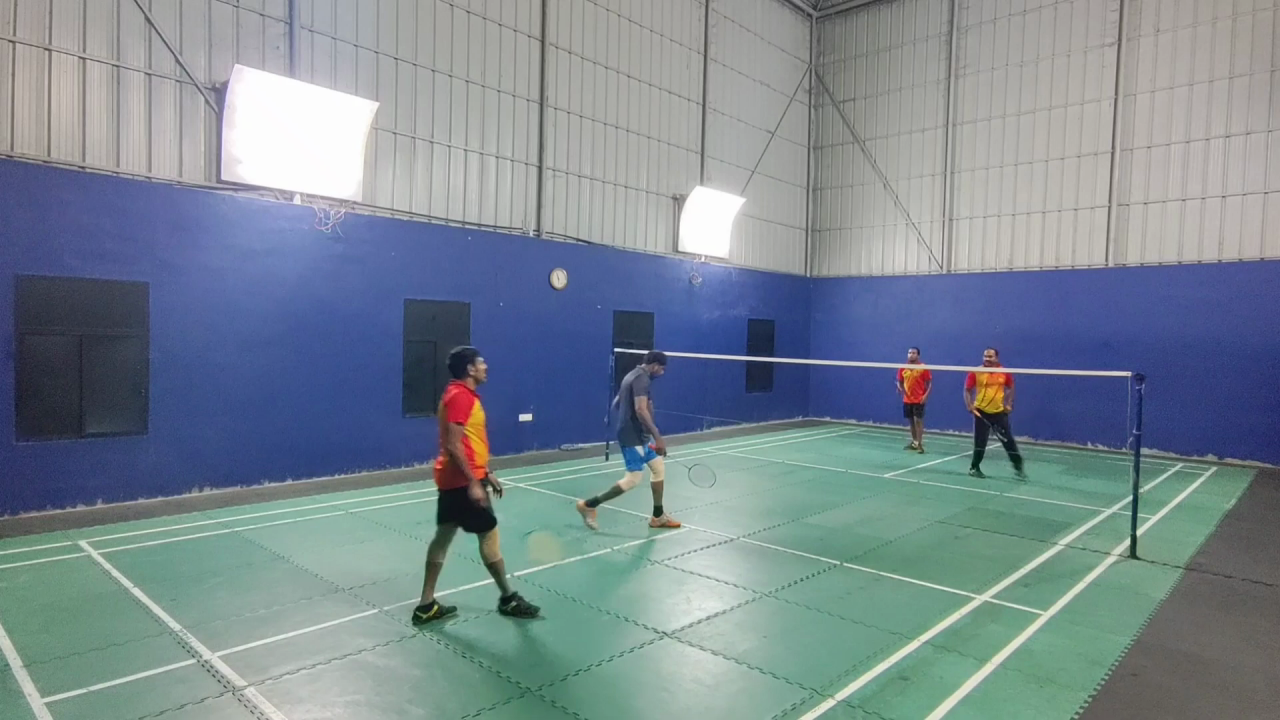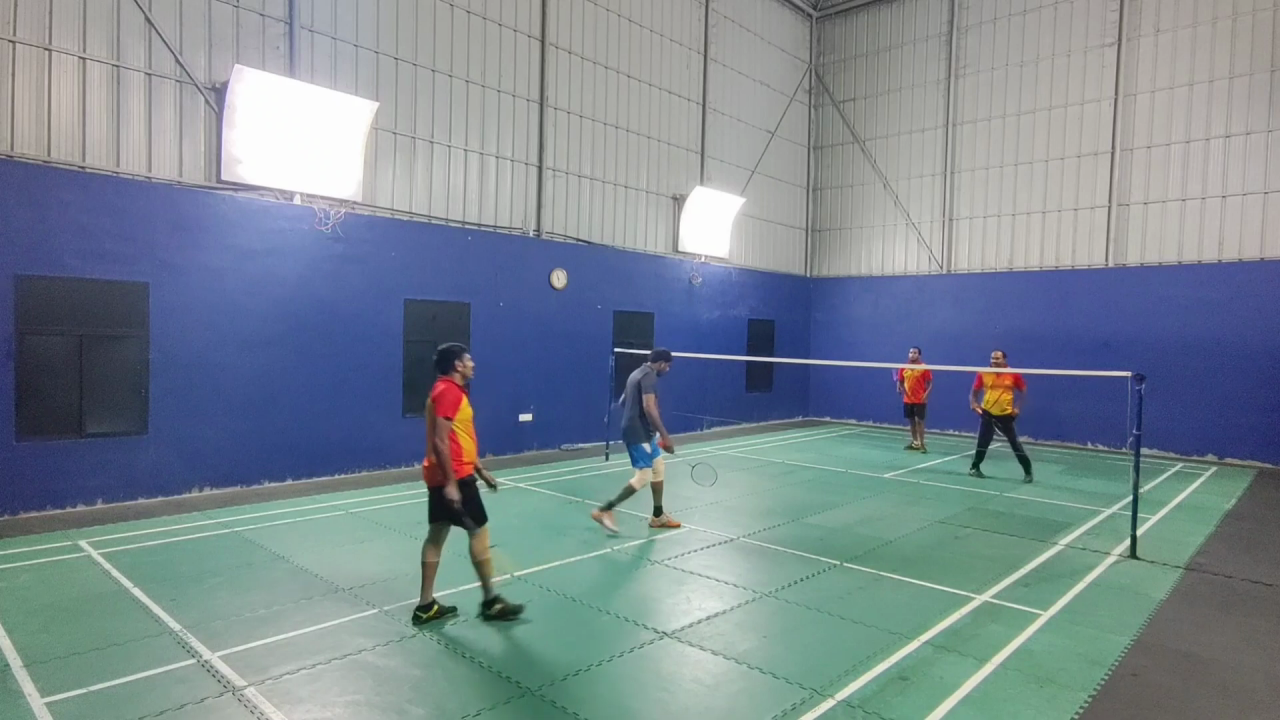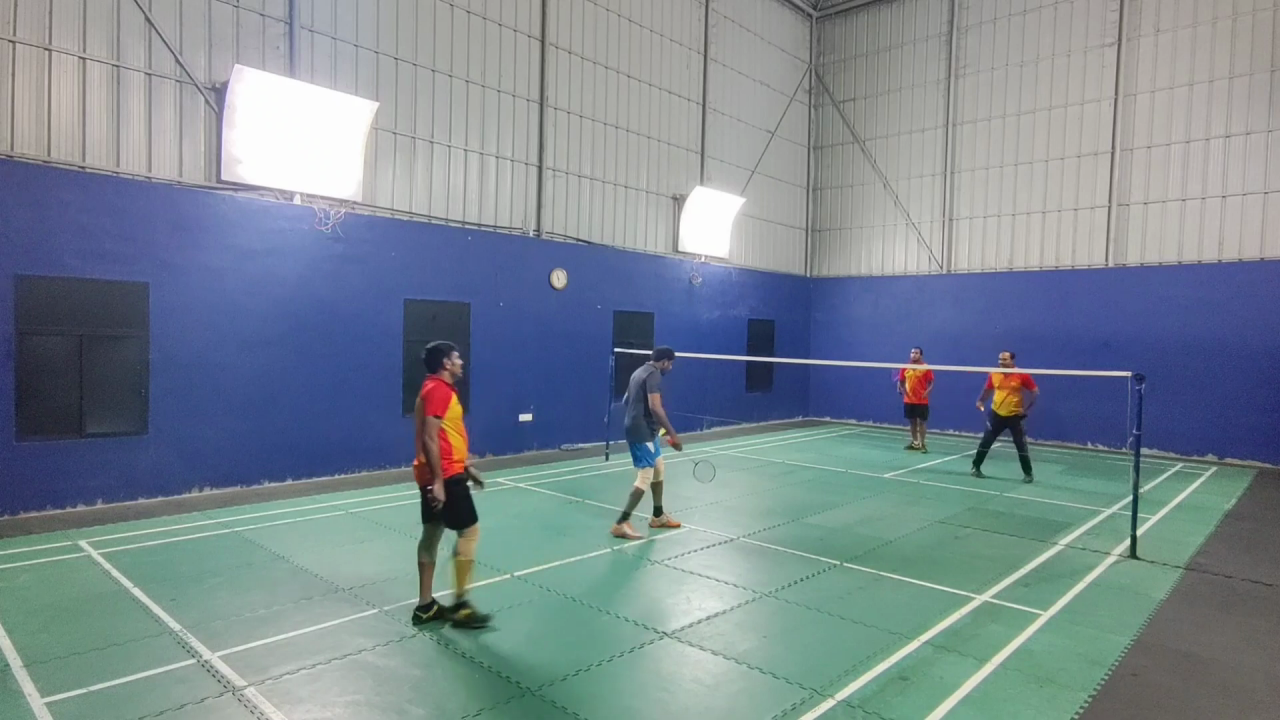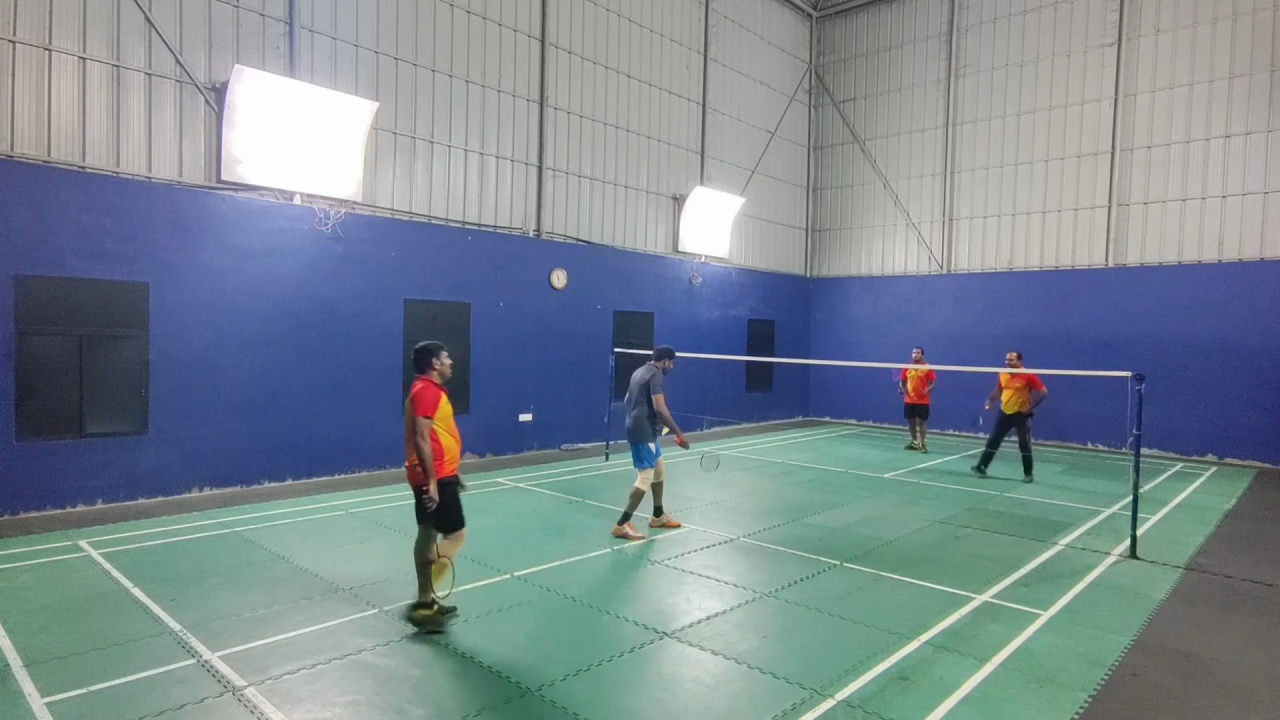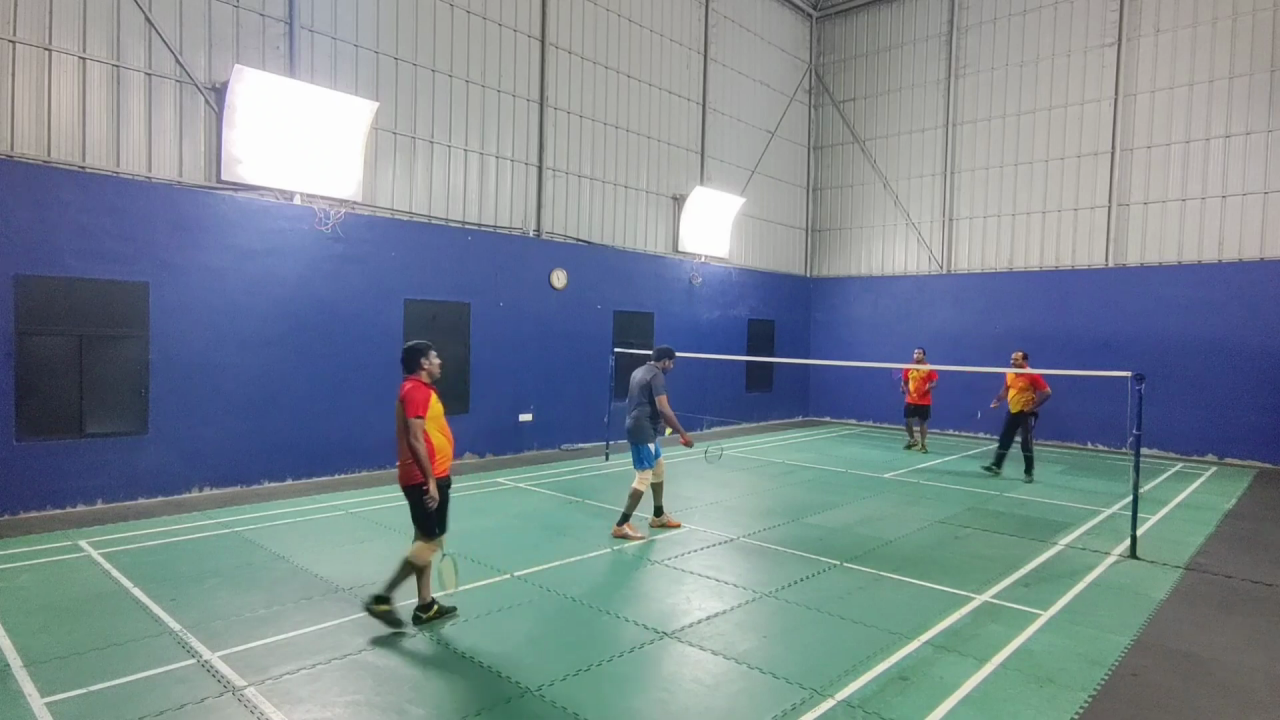
dt=0.1s
person 1, frame 1
left shoulder: (461, 395)
right shoulder: (461, 397)
right elbow: (454, 446)
left wrist: (488, 475)
right wrist: (473, 485)
left hip: (452, 479)
right hip: (463, 481)
left knee: (444, 535)
right knee: (490, 535)
left ankle: (426, 605)
right ankle: (509, 599)
person 1, frame 2
left shoulder: (449, 391)
right shoulder: (448, 393)
right elbow: (440, 441)
left wrist: (480, 470)
right wrist: (451, 483)
left hip: (441, 476)
right hip: (452, 477)
left knee: (437, 534)
right knee: (479, 531)
left ankle: (426, 605)
right ankle: (491, 601)
person 1, frame 3
left shoulder: (437, 390)
right shoulder: (438, 391)
right elbow: (429, 439)
left wrist: (469, 468)
right wrist: (438, 480)
left hip: (443, 475)
right hip: (443, 477)
left knee: (432, 534)
right knee: (469, 531)
left ankle: (425, 605)
right ankle: (461, 605)
person 1, frame 4
left shoulder: (428, 390)
right shoulder: (427, 391)
right elbow: (421, 440)
left wrist: (452, 472)
right wrist: (433, 481)
left hip: (433, 476)
right hip: (436, 478)
left knee: (428, 535)
right knee: (454, 535)
left ankle: (426, 602)
right ankle: (423, 606)
person 1, frame 5
left shoulder: (417, 390)
right shoulder: (417, 391)
right elbow: (415, 440)
right wrist: (431, 481)
left hip: (424, 477)
right hip: (425, 479)
left knee: (430, 538)
right knee: (431, 541)
left ankle: (426, 605)
right ankle: (382, 598)
person 2, frame 1
left shoulder: (634, 376)
right shoulder: (641, 378)
left elbow: (616, 404)
right elbow: (641, 411)
right wrist: (658, 438)
left hip: (640, 434)
right hip: (633, 435)
left knee: (658, 467)
right knee: (632, 479)
left ankle: (658, 516)
right ankle: (589, 505)
person 2, frame 2
left shoulder: (639, 373)
right shoulder: (649, 376)
left elbow: (623, 401)
right elbow: (649, 408)
right wrist: (665, 436)
left hip: (644, 431)
right hip: (638, 433)
left knee: (658, 468)
right knee: (643, 477)
left ankle: (658, 516)
right ankle: (604, 510)
person 2, frame 3
left shoulder: (640, 372)
right shoulder: (653, 375)
left elbow: (626, 400)
right elbow: (655, 408)
right wrist: (672, 434)
left hip: (642, 430)
right hip: (641, 431)
left knee: (658, 469)
right knee: (645, 477)
left ankle: (658, 516)
right ankle: (621, 524)
person 2, frame 4
left shoulder: (641, 372)
right shoulder: (655, 375)
left elbow: (628, 400)
right elbow: (660, 408)
right wrist: (678, 434)
left hip: (643, 429)
right hip: (644, 431)
left knee: (659, 469)
right knee: (645, 477)
left ankle: (658, 516)
right ankle: (622, 524)
person 2, frame 5
left shoulder: (639, 371)
right shoulder: (656, 376)
right elbow: (664, 409)
right wrist: (683, 433)
left hip: (639, 428)
right hip: (643, 431)
left knee: (658, 469)
right knee: (643, 477)
left ankle: (658, 515)
right ankle: (621, 525)
